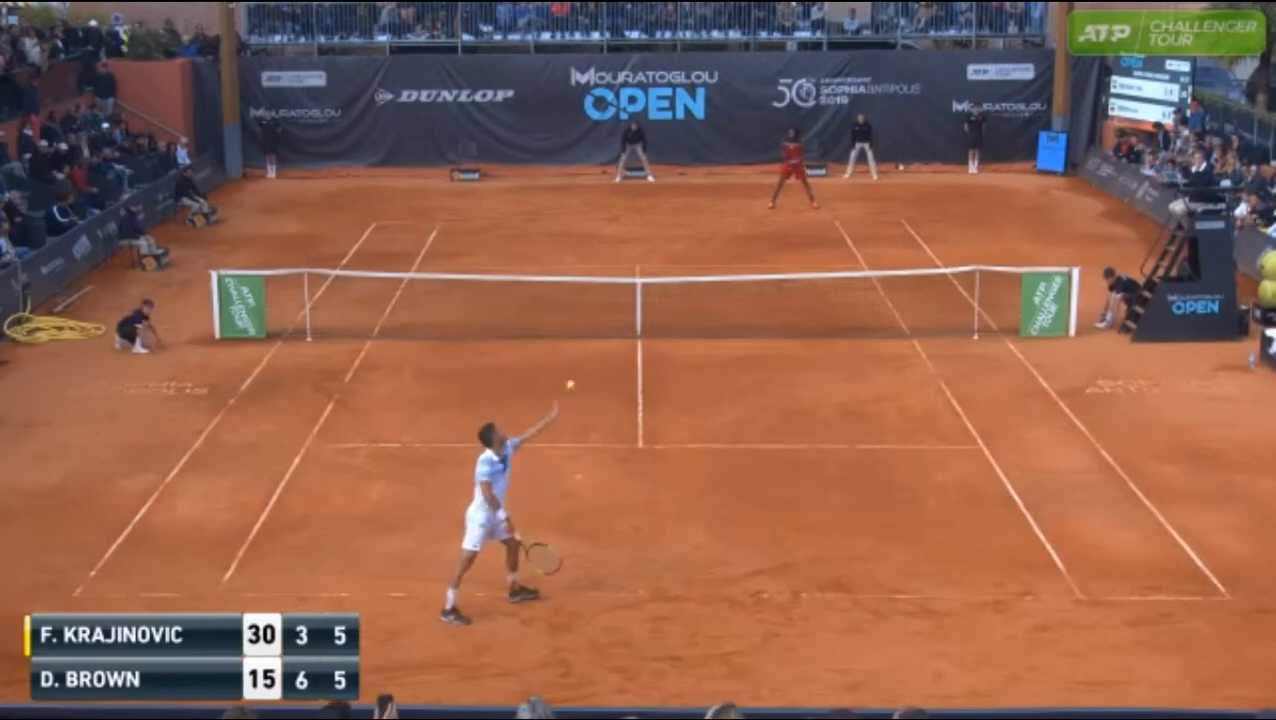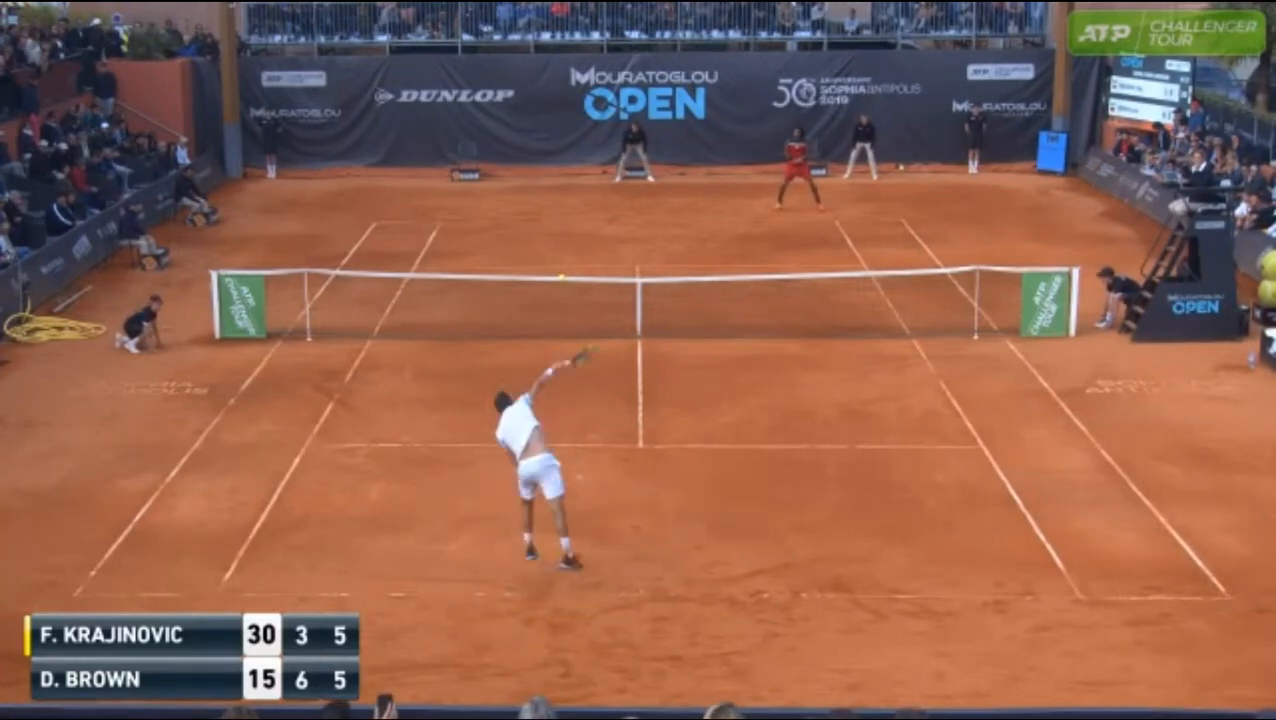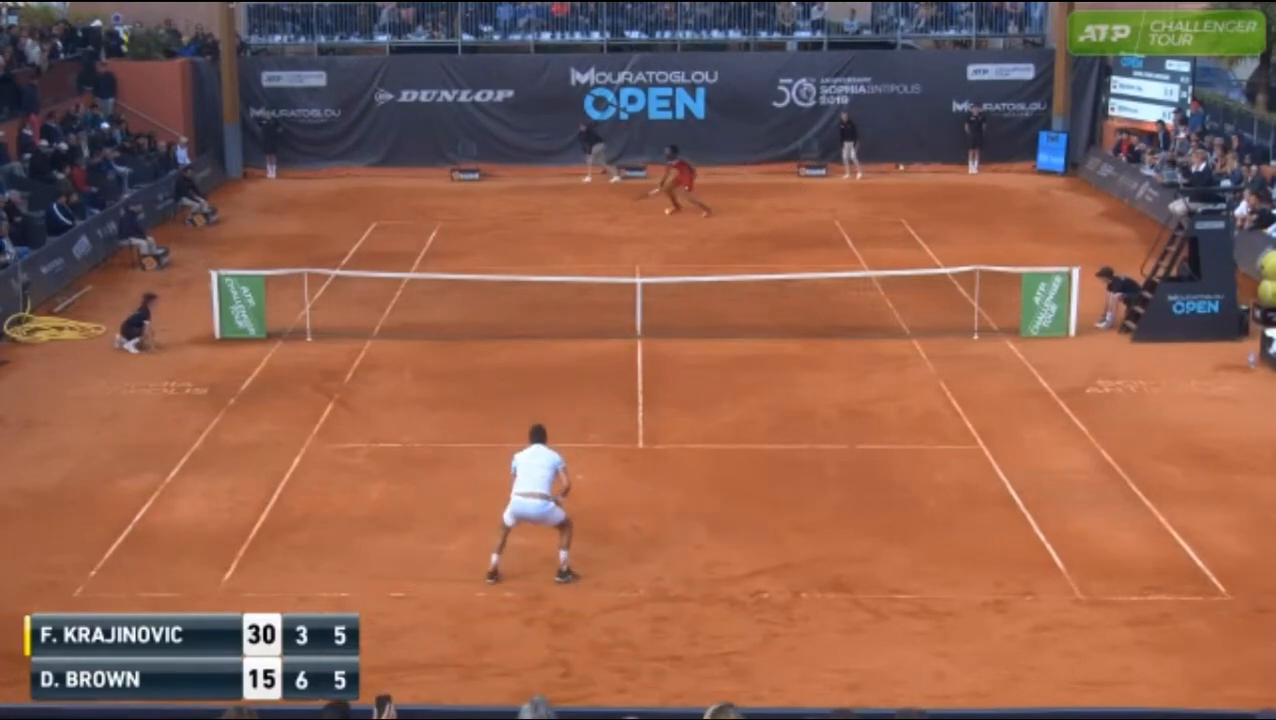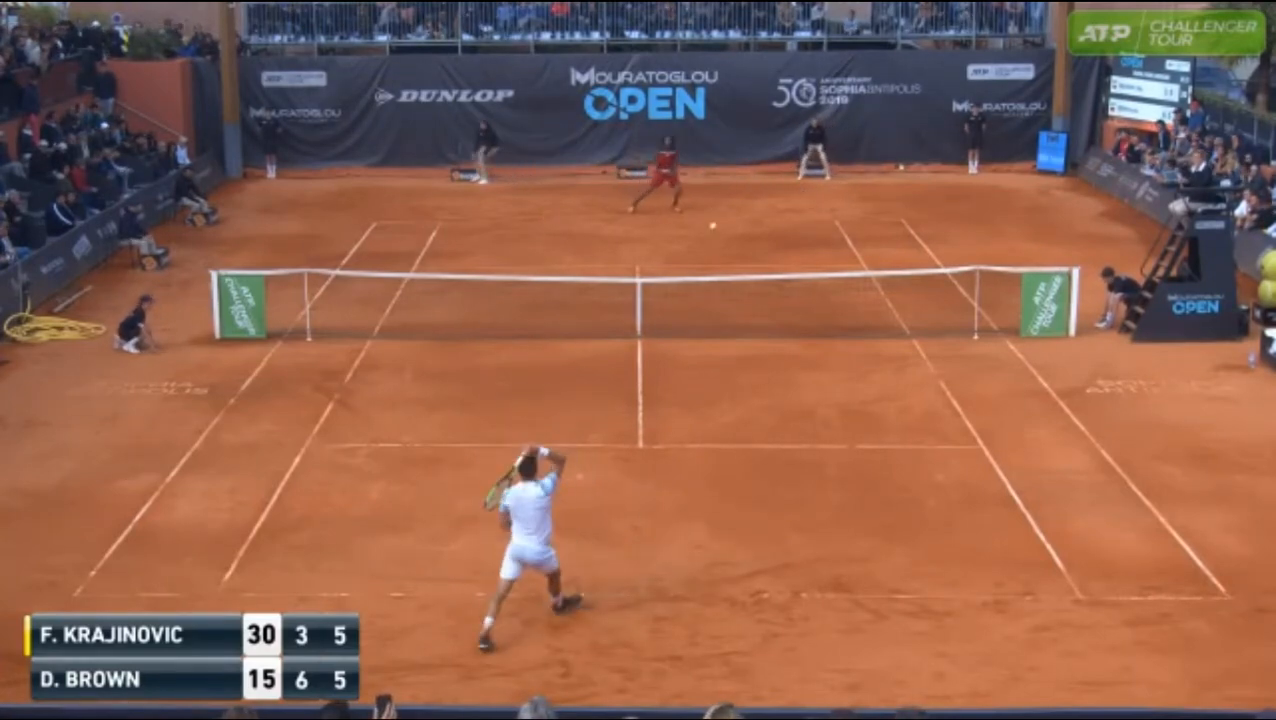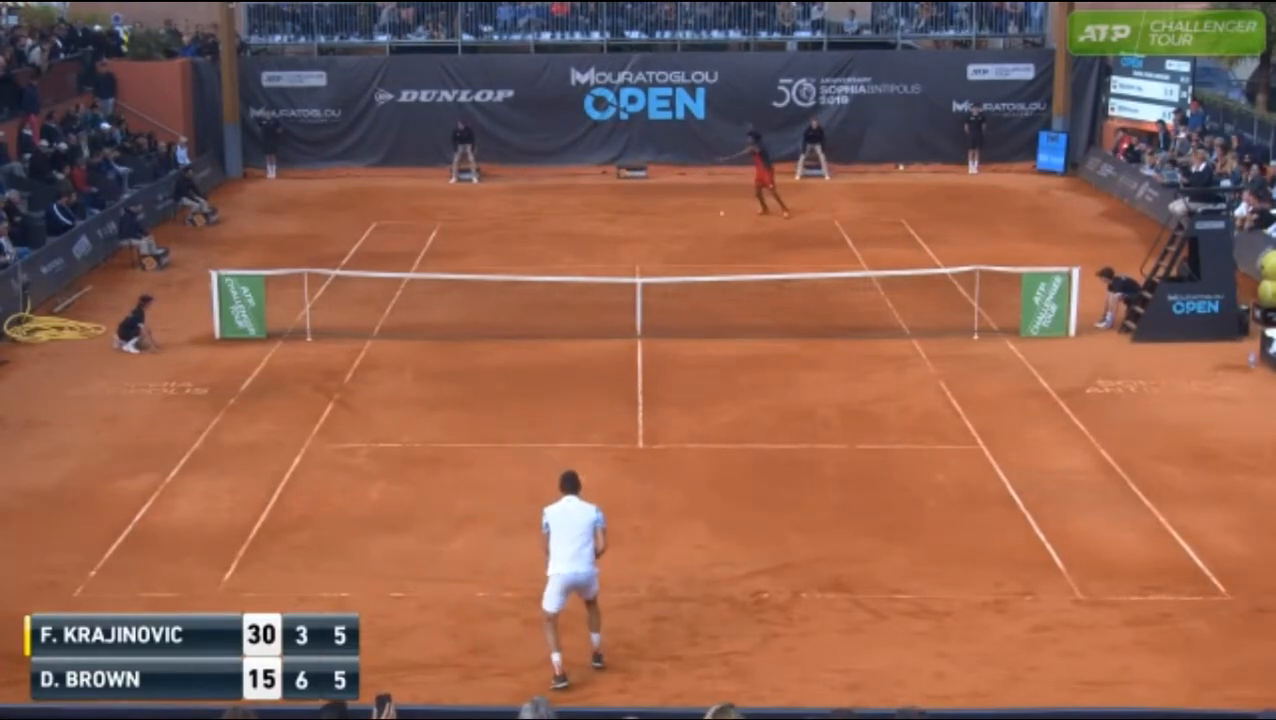
dt=1s
person 1, frame 1
left shoulder: (506, 450)
right shoulder: (485, 461)
left elbow: (529, 434)
right elbow: (486, 494)
left wrist: (551, 416)
right wrist: (503, 515)
left hip: (500, 516)
right hip: (480, 516)
left knee: (514, 546)
right knee: (466, 560)
left ankle: (515, 589)
right ankle: (449, 609)
person 1, frame 2
left shoulder: (501, 431)
right shoulder: (521, 404)
left elbow: (514, 459)
right elbow: (539, 383)
right wrist: (554, 369)
left hip: (525, 467)
right hip: (544, 461)
left knee: (527, 505)
right knee: (558, 510)
left ankle: (529, 547)
right ankle: (568, 556)
person 1, frame 3
left shoulder: (518, 456)
right shoulder: (554, 457)
right elbow: (565, 485)
right wrist: (559, 498)
left hip: (517, 503)
right hip: (539, 505)
left knee: (504, 530)
right knee: (567, 525)
left ankle: (492, 572)
right ankle: (563, 571)
person 1, frame 4
left shoulder: (508, 494)
right shoulder: (544, 489)
left elbow: (504, 525)
right elbow: (561, 461)
right wrist: (539, 450)
left hip: (516, 550)
right hip: (540, 552)
left knee: (500, 593)
right knee: (554, 574)
left ankle: (485, 635)
right ankle: (559, 604)
person 1, frame 5
left shoulder: (549, 512)
right shoulder: (593, 511)
left elbow: (547, 548)
right elbow: (602, 546)
left hip: (560, 575)
right hip: (586, 574)
left knee: (549, 622)
right knee: (592, 603)
left ankle: (559, 673)
right ankle: (597, 654)
